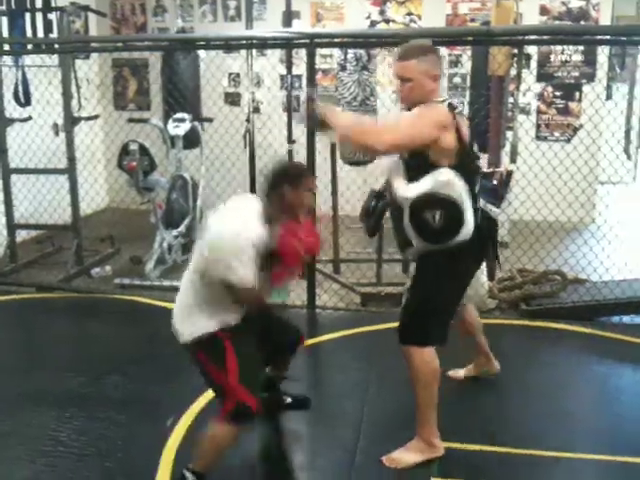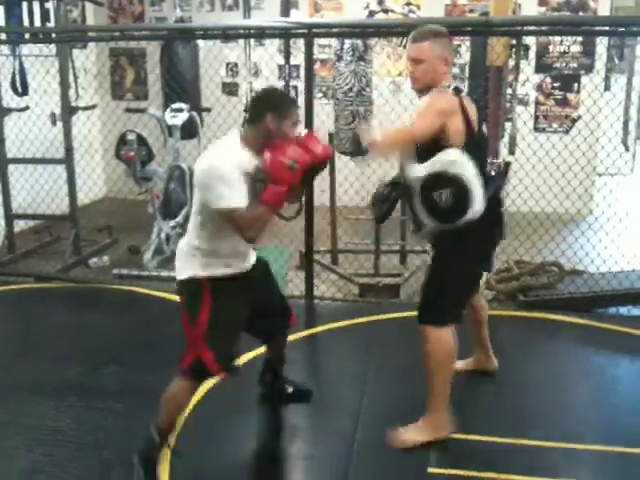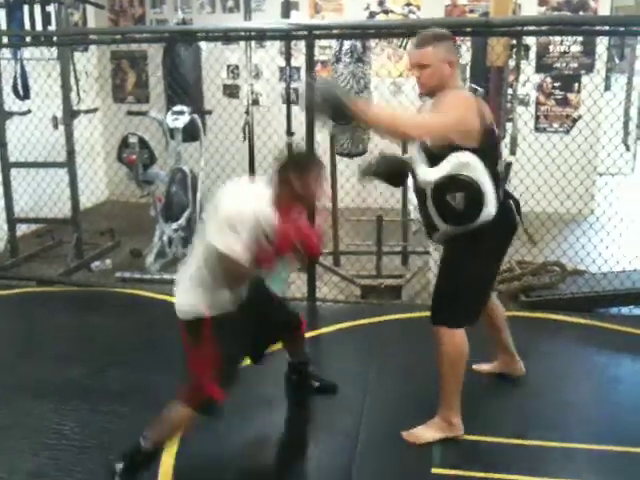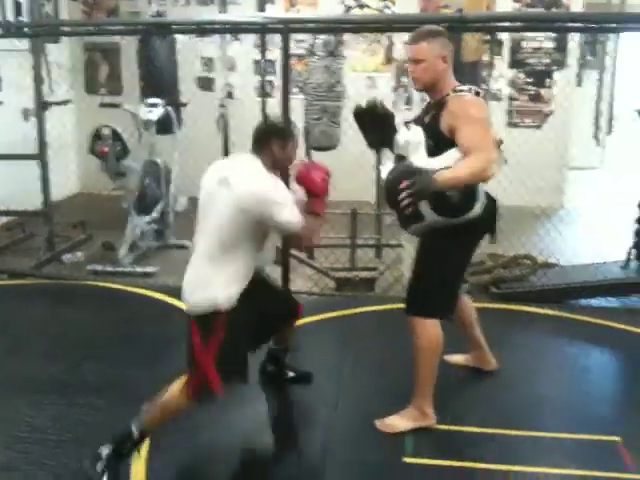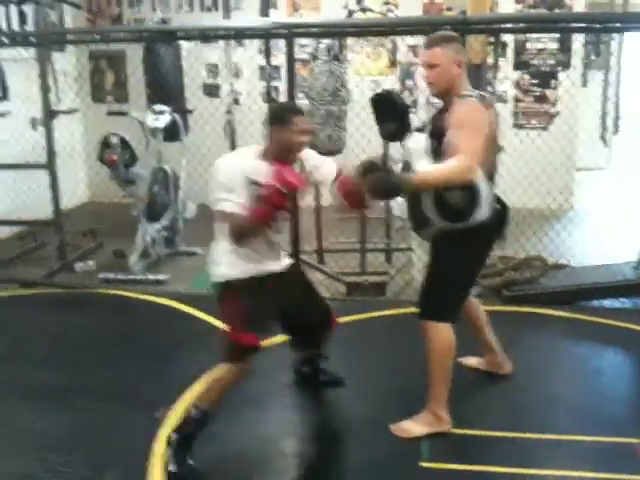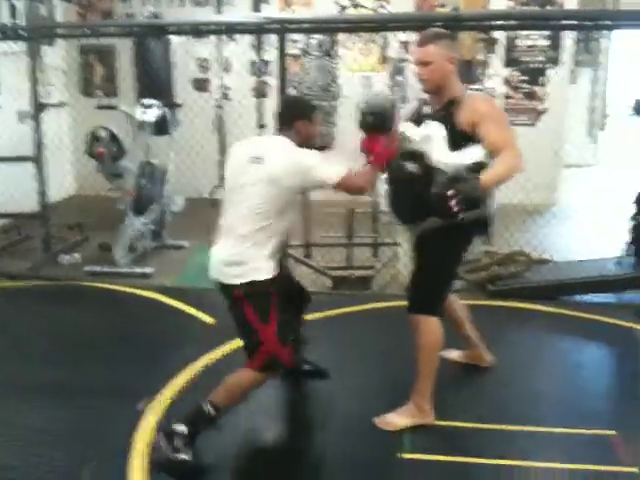
dt=0.2s
person 1, frame 1
left shoulder: (435, 117)
right shoulder: (433, 117)
left elbow: (379, 139)
right elbow: (419, 172)
left wrist: (326, 112)
left hip: (455, 244)
left knee: (416, 335)
right knee: (449, 300)
left ankle: (428, 439)
right ankle: (485, 361)
person 1, frame 2
left shoulder: (439, 102)
right shoulder: (451, 100)
left elbow: (394, 141)
right elbow: (426, 158)
left wrist: (366, 137)
left hip: (468, 223)
right hip: (468, 217)
left knee: (435, 316)
right knee: (464, 288)
left ankle: (437, 418)
right ankle: (484, 357)
person 1, frame 3
left shoulder: (460, 104)
right shoulder: (445, 107)
left elbow: (417, 128)
right elbow: (429, 149)
left wrist: (354, 108)
right wrist: (393, 166)
left hip: (482, 227)
right hip: (476, 221)
left knee: (448, 317)
right knee: (477, 293)
left ankle: (448, 418)
right ankle: (509, 359)
person 1, frame 4
left shoulder: (464, 105)
right shoulder: (434, 105)
left elbow: (483, 164)
right elbow: (423, 153)
left wrist: (432, 181)
right wrist: (387, 133)
left hip: (457, 221)
right hip: (446, 218)
left knee: (422, 308)
right knee: (446, 291)
left ankle: (422, 408)
right ankle: (481, 354)
person 1, frame 5
left shoulder: (470, 110)
right shoulder: (450, 108)
left elbow: (463, 168)
right elbow: (433, 156)
left wrist: (402, 181)
left hip: (469, 225)
right hip: (458, 220)
left knee: (435, 312)
right knee: (456, 293)
left ankle: (436, 414)
right ankle: (495, 358)
person 1, frame 6
left shoulder: (476, 106)
right shoulder: (427, 107)
left elbow: (511, 157)
left wrist: (478, 185)
left hip: (450, 219)
left knee: (423, 305)
right knee: (437, 292)
left ankle: (421, 405)
right ankle: (477, 351)
person 2, frame 1
left shoulder: (251, 206)
right shoulder: (236, 233)
left elbow: (258, 260)
right elbow: (250, 300)
left hip: (229, 309)
right hip: (207, 323)
left knee: (286, 341)
right knee: (239, 407)
left ankle: (271, 393)
person 2, frame 2
left shoulder: (261, 150)
right shoulder: (222, 163)
left elbow: (285, 194)
right elbow: (249, 228)
left wrist: (304, 168)
right wrist: (280, 183)
left hip: (243, 262)
right hip: (207, 272)
left knee: (280, 320)
right knee: (199, 367)
left ankle: (274, 383)
person 2, frame 3
left shoulder: (274, 204)
right shoulder: (244, 208)
right elbow: (234, 274)
left wrist: (297, 240)
right wrist: (278, 248)
left hip: (239, 291)
right hip: (208, 306)
left knee: (291, 323)
right knee: (204, 399)
left ankle: (300, 376)
person 2, frame 4
left shoulder: (224, 167)
right shoulder: (266, 187)
right elbow: (302, 235)
right wrist: (317, 196)
left hip: (238, 278)
right hip: (214, 296)
left knee: (288, 310)
right knee: (201, 387)
left ankle: (275, 365)
right ankle: (117, 449)
person 2, frame 5
left shoulder: (303, 159)
right shoulder: (232, 167)
left elbow: (347, 185)
right elbow: (237, 232)
left wrist: (356, 187)
right wrist: (272, 200)
left hip: (278, 265)
right hip: (239, 274)
left knee: (321, 321)
right knee: (241, 359)
left ankle: (308, 368)
right ankle: (182, 439)
person 2, frame 6
left shoulder: (243, 149)
right shoulder: (300, 160)
right elbow: (356, 184)
right wrist: (378, 157)
left hip: (234, 259)
right hip: (246, 272)
left knee: (297, 302)
right knee: (268, 362)
left ankle: (293, 360)
right ankle: (183, 431)
